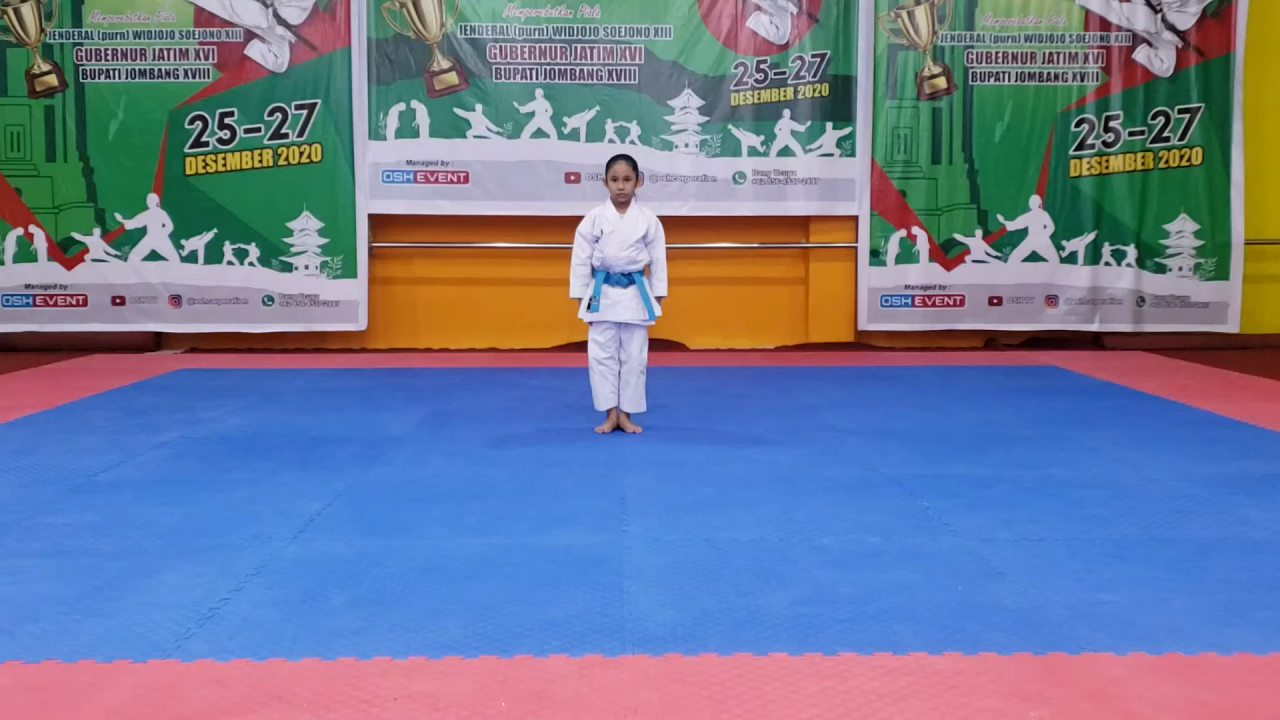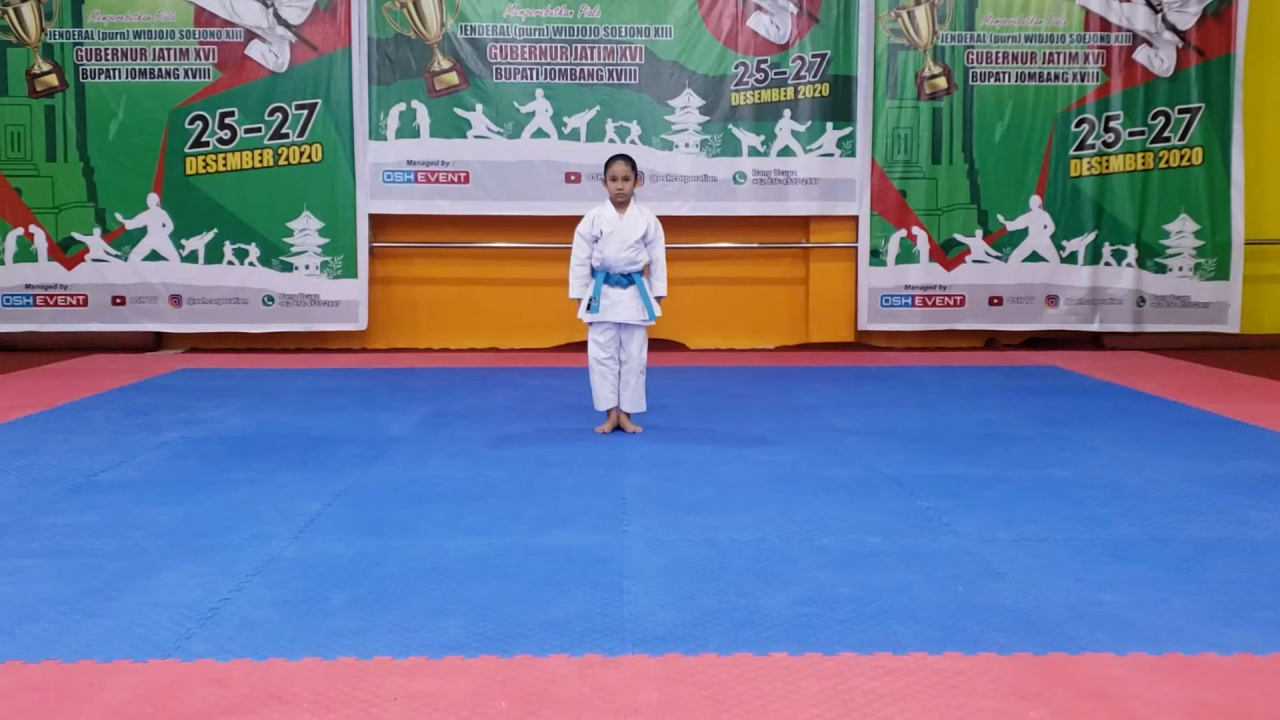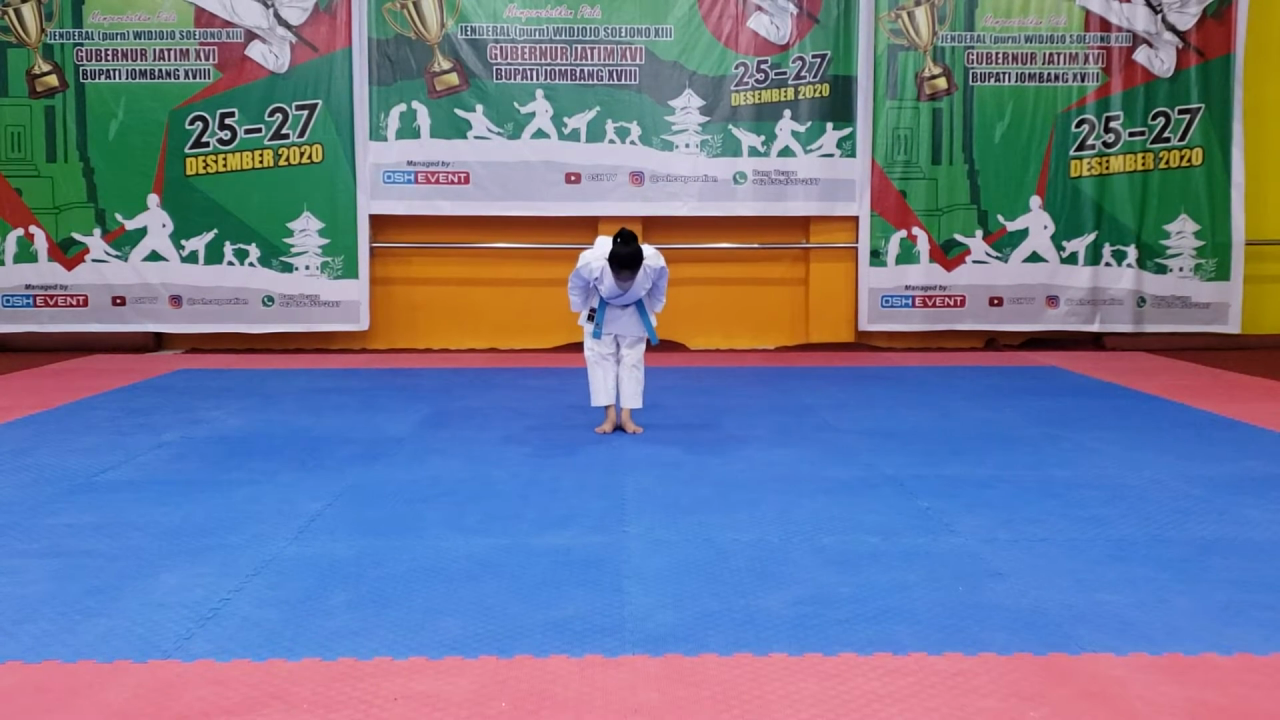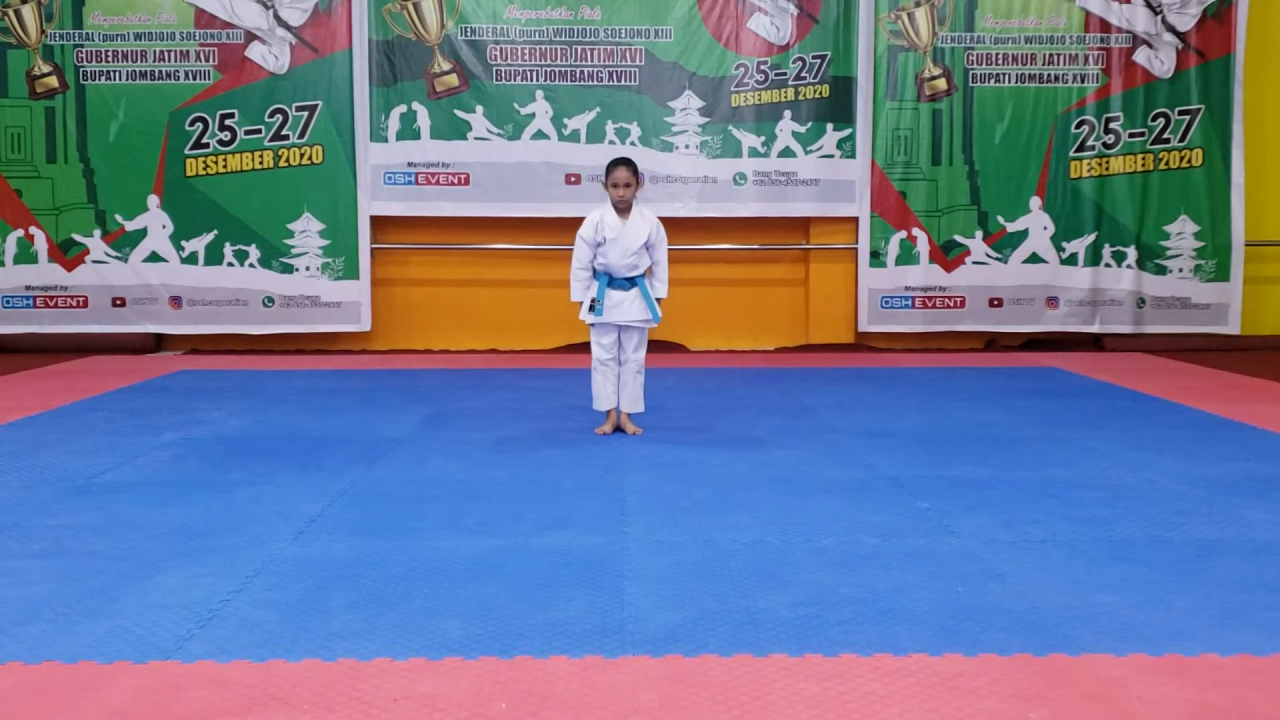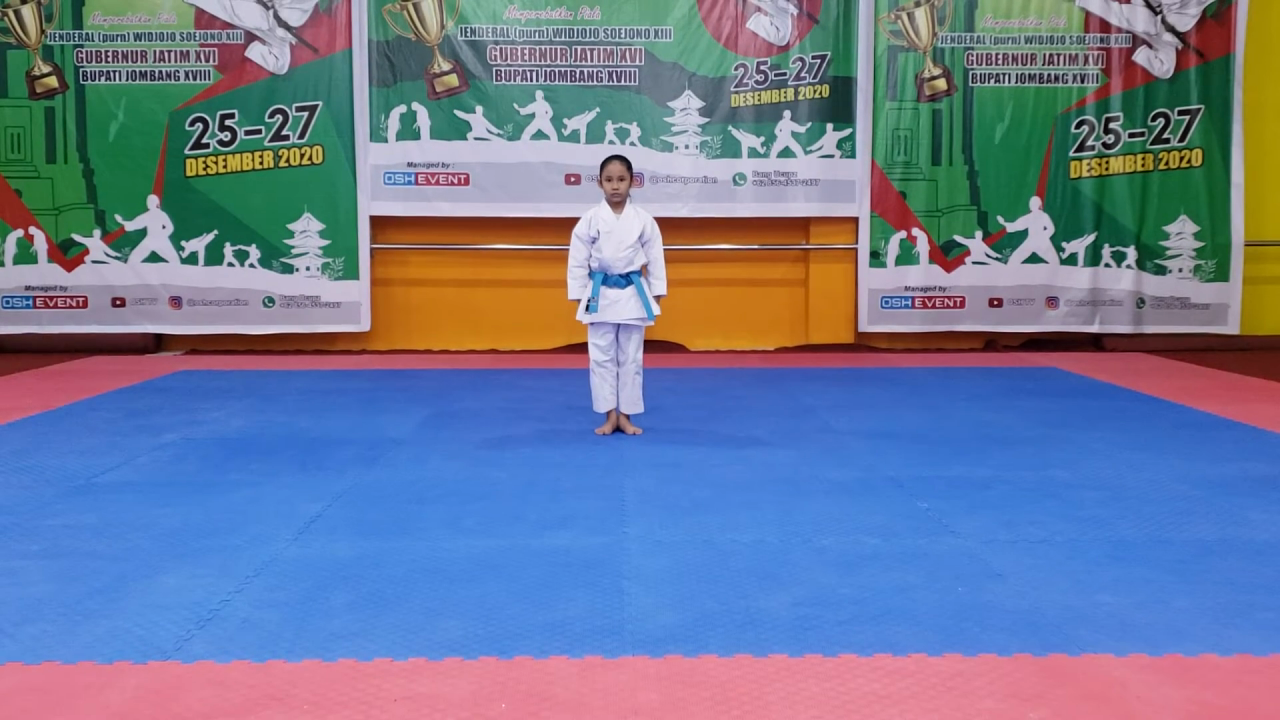
dt=1s
person 1, frame 1
left shoulder: (648, 220)
right shoulder: (593, 219)
left elbow: (658, 261)
right elbow: (581, 261)
left wrist: (657, 299)
right wrist: (582, 299)
left hip: (636, 294)
right hip: (602, 294)
left knee: (634, 356)
right knee: (602, 355)
left ankle: (626, 414)
right ankle: (610, 414)
person 1, frame 2
left shoulder: (648, 220)
right shoulder: (592, 219)
left elbow: (657, 261)
right elbow: (580, 261)
left wrist: (656, 299)
right wrist: (582, 301)
left hip: (635, 295)
right hip: (602, 294)
left knee: (634, 357)
right knee: (602, 355)
left ankle: (626, 415)
right ankle: (611, 414)
person 1, frame 3
left shoulder: (655, 263)
right shoulder: (591, 263)
left elbow: (659, 288)
right elbow: (576, 285)
left wrist: (650, 311)
right wrist: (586, 310)
left hip: (635, 312)
right hip: (601, 311)
left knee: (632, 359)
right knee: (600, 357)
left ankle: (626, 415)
right ankle: (610, 415)
person 1, frame 4
left shoulder: (650, 223)
right shoulder: (594, 221)
left elbow: (659, 262)
right elbow: (581, 264)
left wrist: (657, 300)
right wrist: (583, 302)
left hip: (636, 297)
right hip: (604, 296)
left knee: (633, 358)
right knee: (604, 357)
left ankle: (626, 415)
right ankle: (610, 416)
person 1, frame 5
left shoulder: (644, 220)
right shoulder: (590, 220)
left elbow: (655, 260)
right elbow: (578, 262)
left wrist: (655, 298)
right wrist: (581, 299)
left hip: (633, 295)
right hip: (600, 296)
left knee: (631, 358)
right knee: (602, 357)
left ankle: (626, 415)
right ankle: (610, 415)
